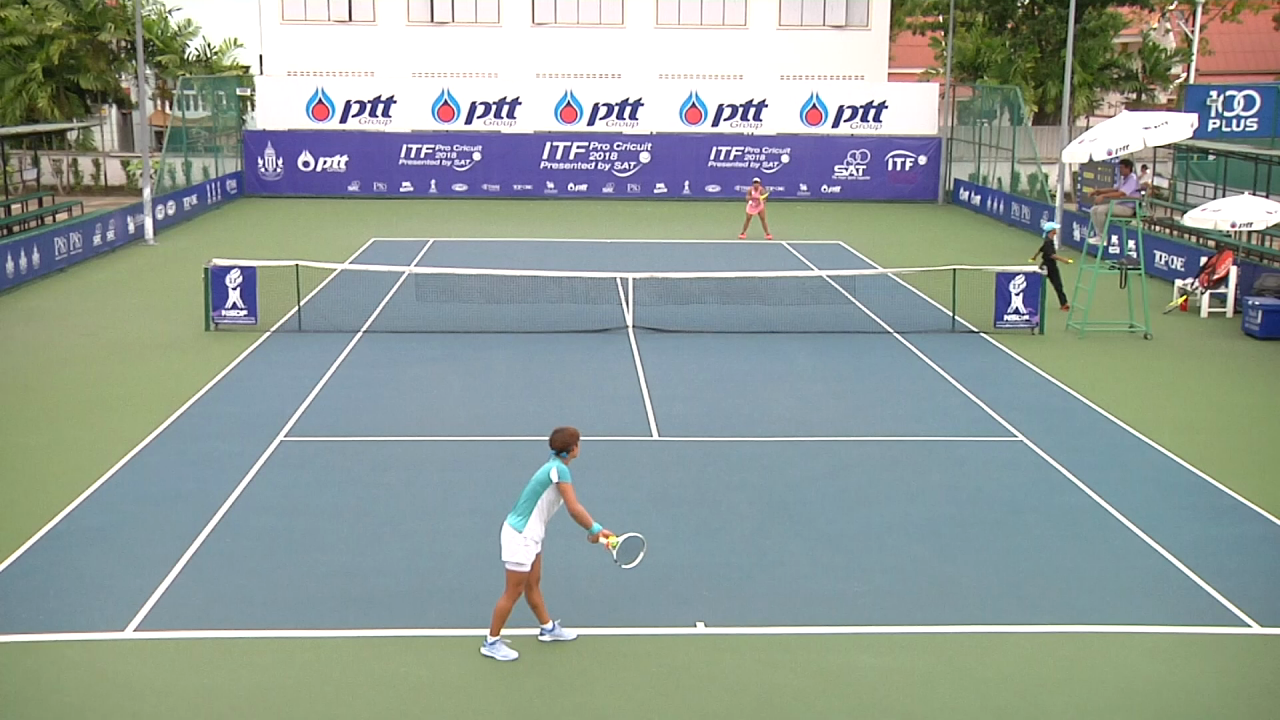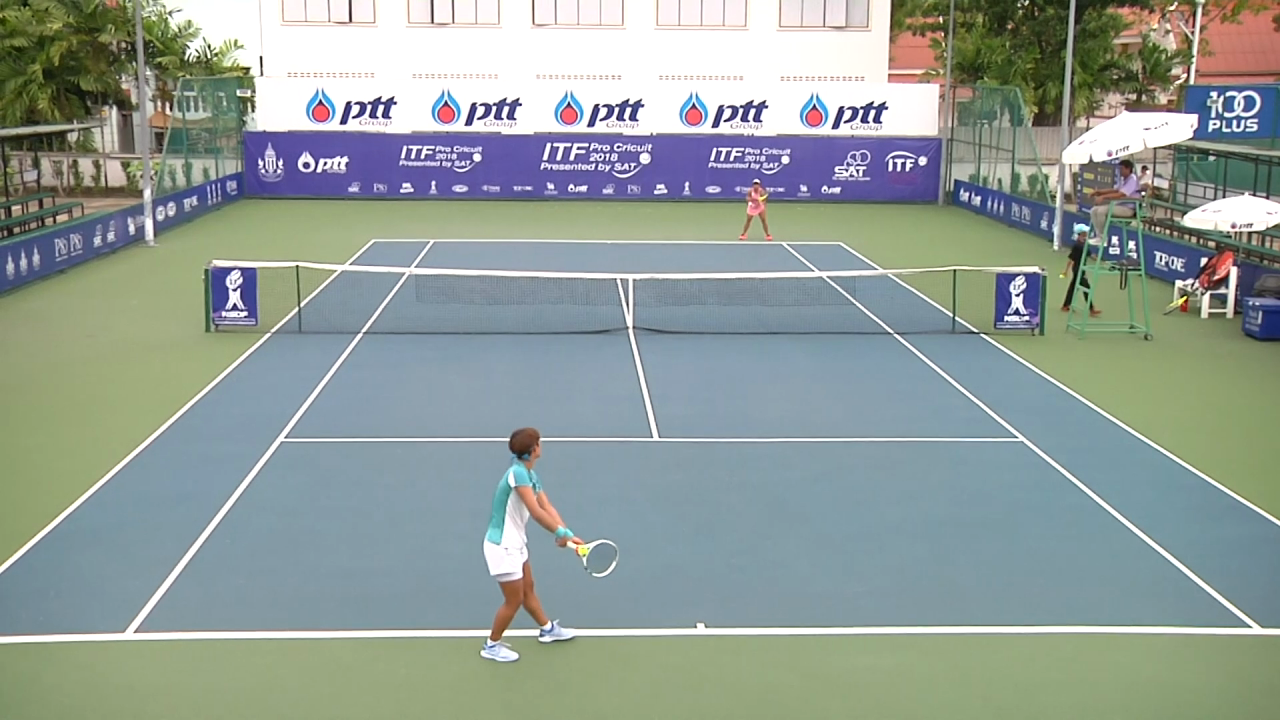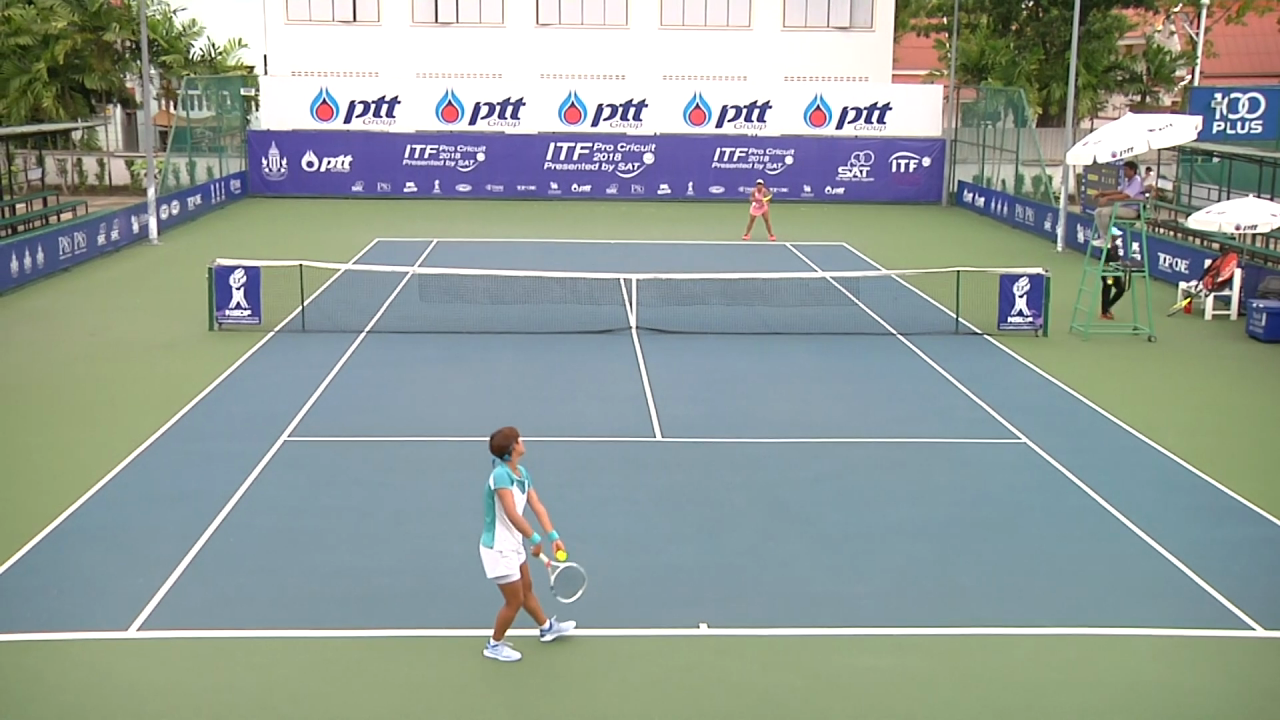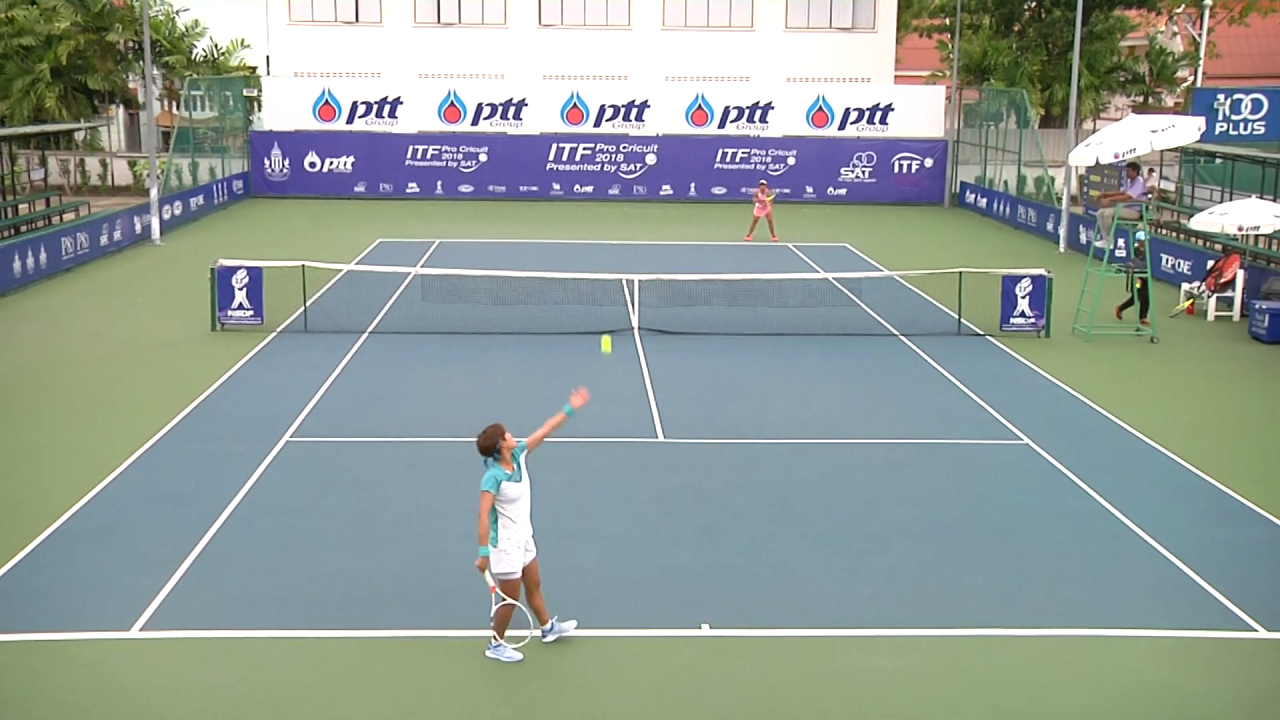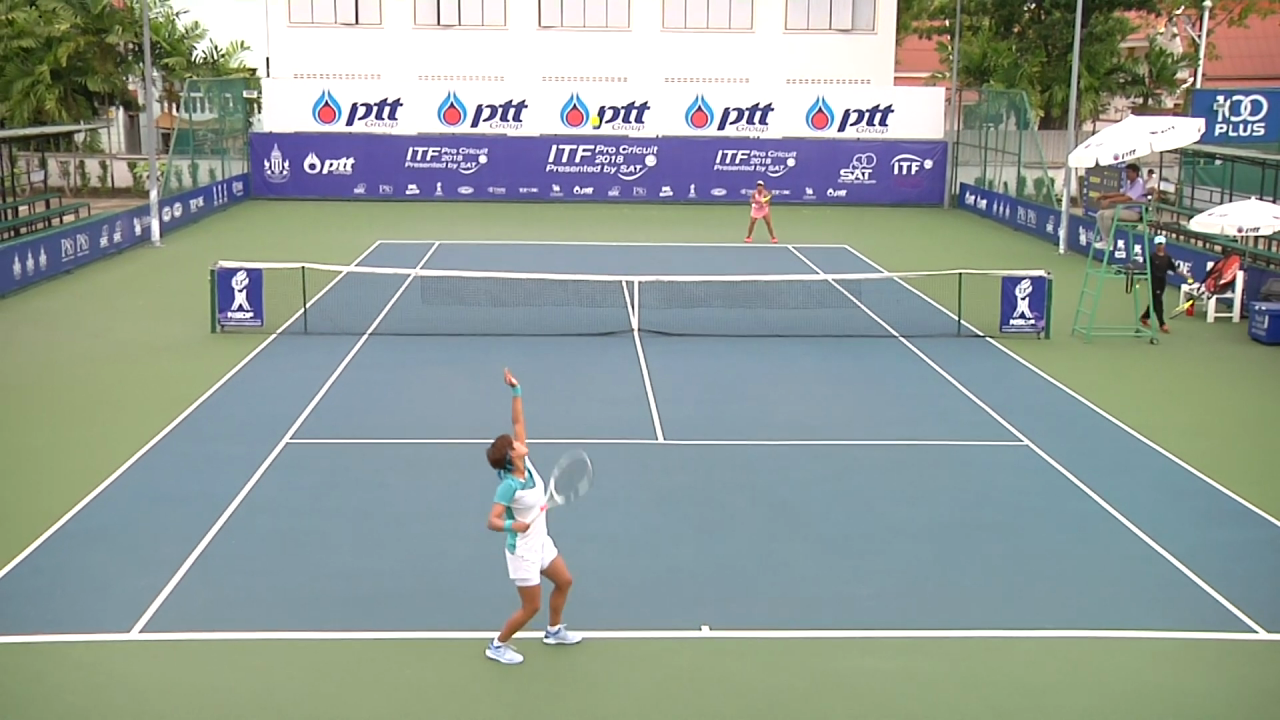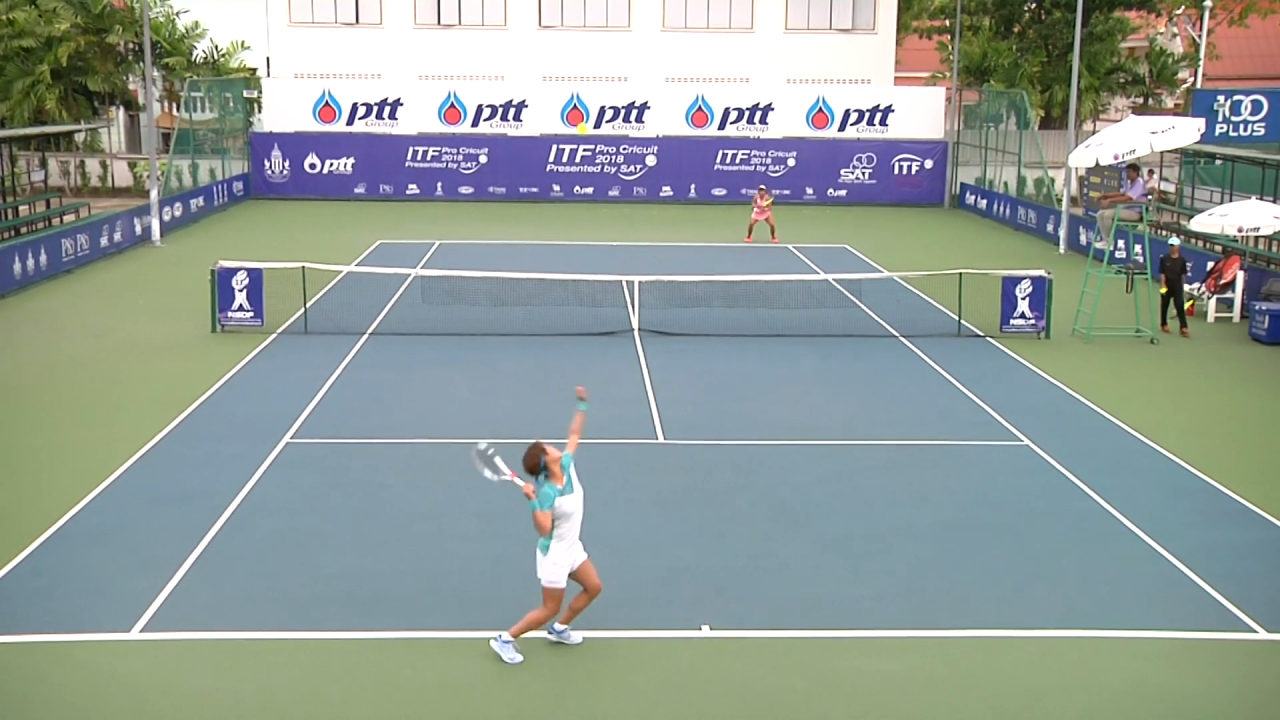
dt=0.4s
person 1, frame 1
left shoulder: (557, 468)
right shoulder: (559, 469)
left elbow: (574, 506)
right elbow: (574, 509)
left wrist: (597, 529)
right wrist: (594, 529)
left hip: (530, 535)
right hip: (520, 536)
left knee: (532, 584)
right knee: (513, 591)
left ankle: (548, 628)
right ankle: (491, 642)
person 1, frame 2
left shoulder: (531, 475)
right shoulder: (517, 473)
left elbow: (547, 507)
right elbow: (535, 511)
left wrist: (568, 534)
right wrist: (560, 533)
left hip: (515, 543)
right hip: (502, 546)
left knee: (528, 589)
right knee: (514, 600)
left ankle: (547, 629)
right ankle: (492, 645)
person 1, frame 3
left shoulder: (522, 473)
right shoulder: (500, 475)
left elbow: (537, 506)
right elbow: (513, 514)
left wrist: (553, 536)
right wrist: (534, 540)
left hip: (512, 545)
right hip: (498, 549)
left knee: (527, 589)
right knee: (514, 601)
left ankle: (547, 627)
right ankle: (494, 645)
person 1, frame 4
left shoulder: (519, 459)
right shoulder: (492, 478)
left elbow: (543, 432)
right elbow: (483, 517)
left wrist: (570, 409)
right wrist: (484, 553)
left hip: (524, 541)
right hip: (505, 547)
left knee: (534, 585)
right knee: (510, 598)
left ankle: (548, 628)
right ankle: (496, 645)
person 1, frame 5
left shoulder: (525, 464)
right shoulder: (508, 487)
left elbow: (518, 423)
right elbow: (492, 522)
left wrist: (515, 391)
right wrist: (513, 523)
left hip: (541, 544)
right hip: (522, 552)
left knee: (564, 582)
right knee: (531, 606)
left ankle: (554, 631)
right ankle: (498, 646)
person 1, frame 6
left shoulder: (567, 467)
right shoulder: (547, 495)
left elbow: (573, 436)
right elbow: (544, 531)
left wrist: (581, 406)
right wrist: (532, 500)
left hip: (573, 547)
right hip: (555, 553)
left knee: (594, 588)
right knee: (551, 608)
left ankle: (560, 629)
right ankle: (506, 639)
